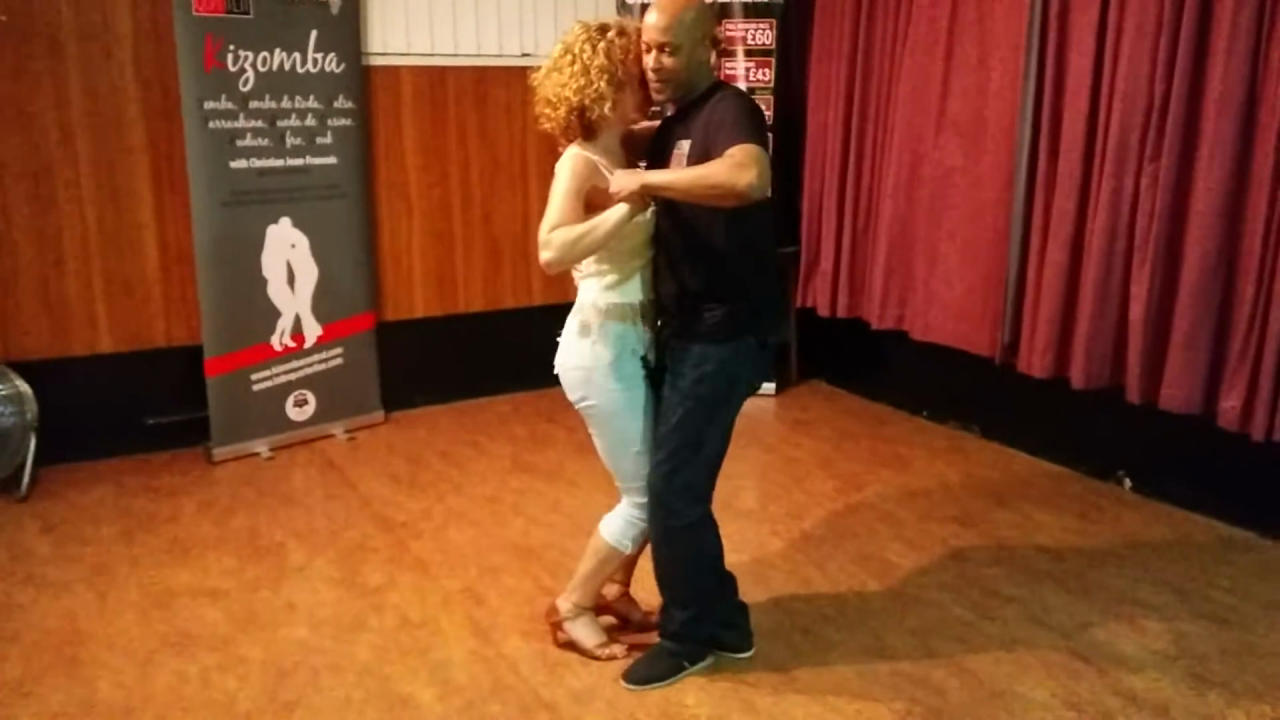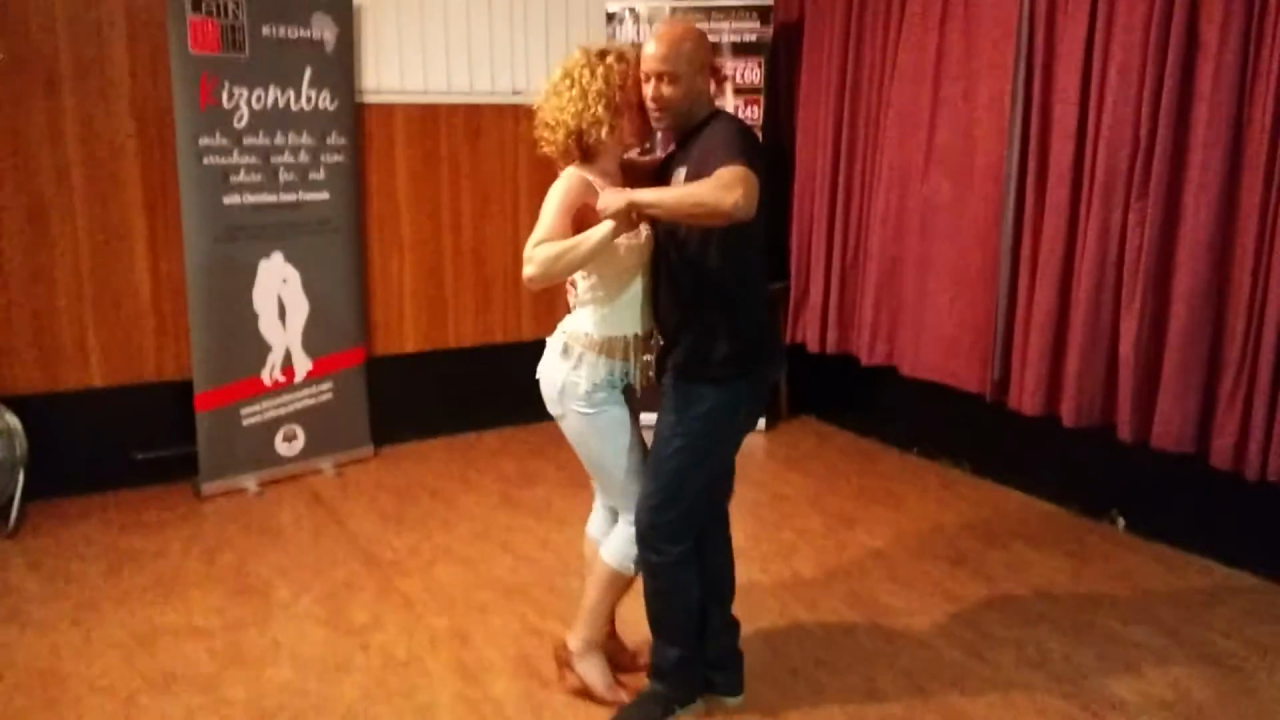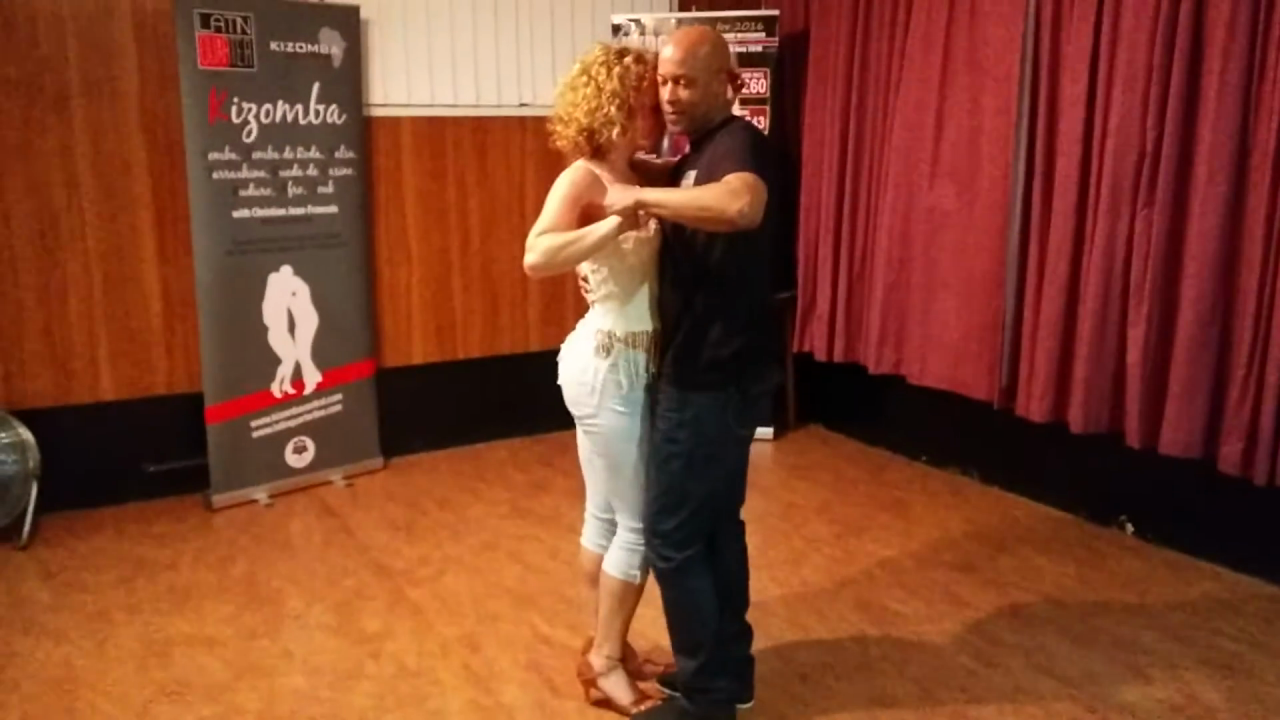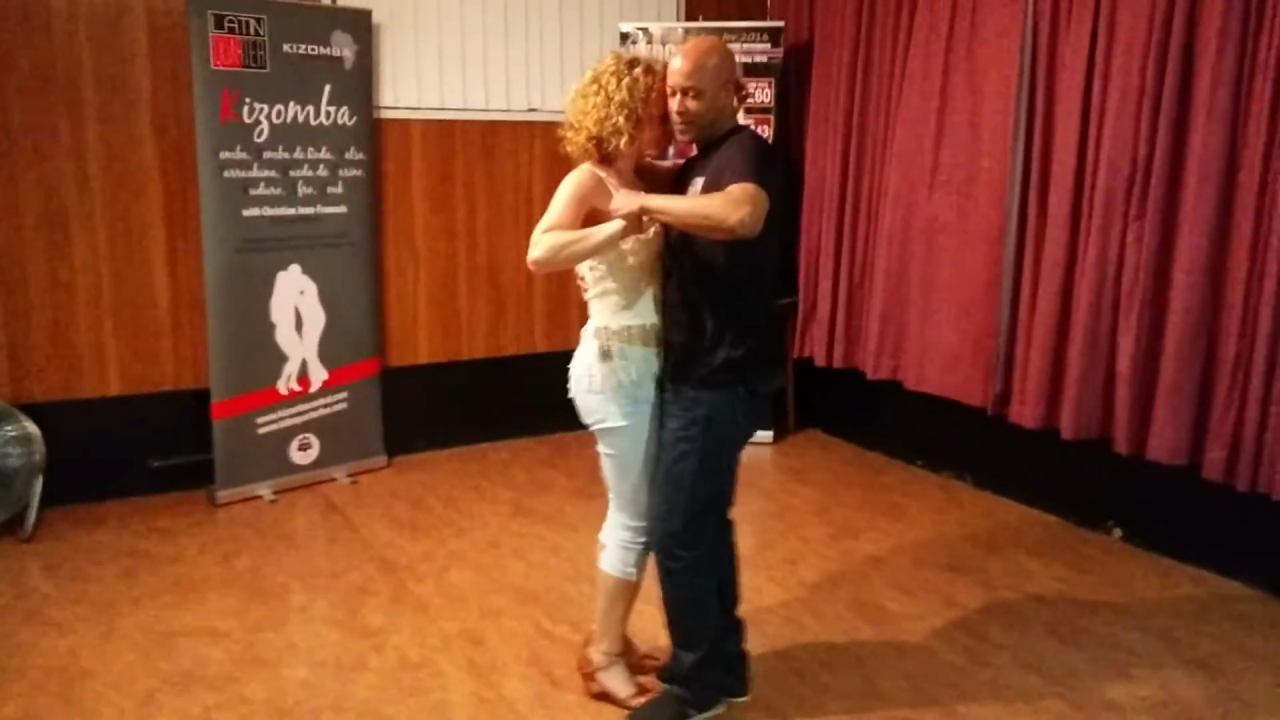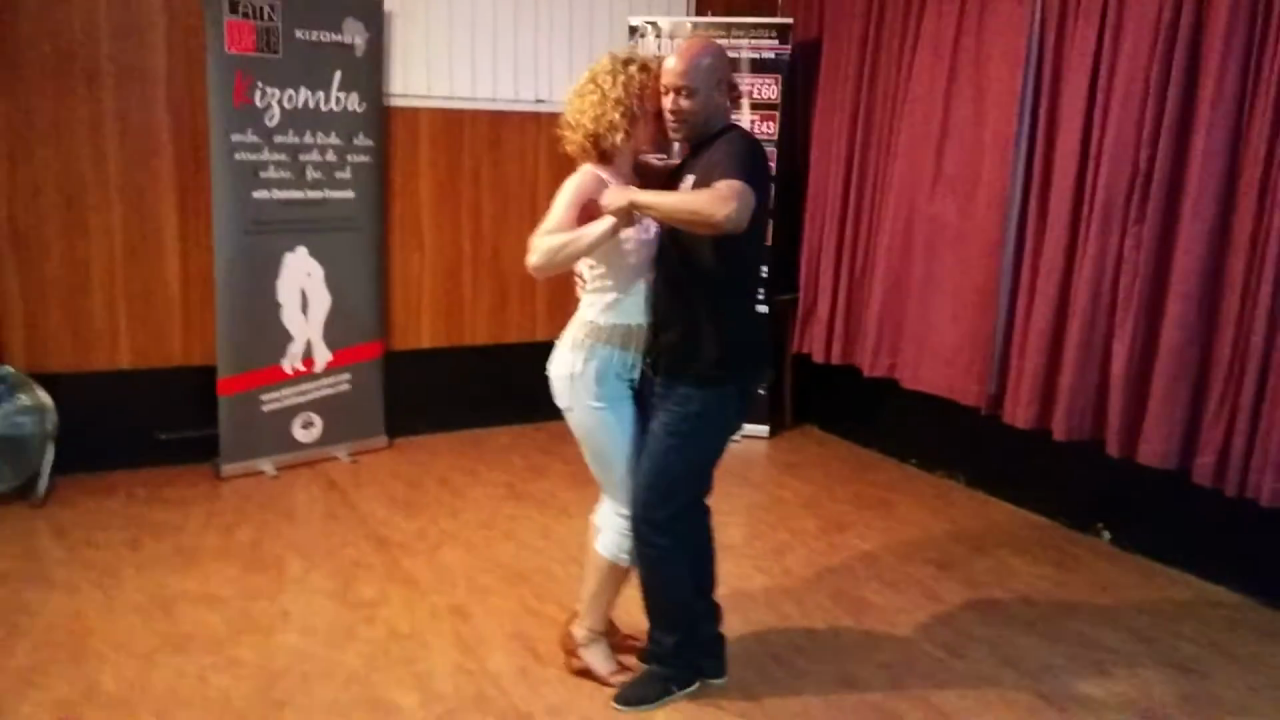
dt=0.4s
person 1, frame 1
left shoulder: (729, 112)
right shoulder: (672, 126)
left elbow: (750, 178)
left wrist: (647, 181)
left hip: (727, 331)
right hip: (690, 329)
left knee: (672, 486)
right knee: (678, 482)
left ankle: (688, 636)
right ankle: (722, 622)
person 1, frame 2
left shoulder: (726, 139)
right shoulder: (679, 157)
left elbow: (735, 200)
left wrist: (633, 198)
left hip: (722, 367)
right hip: (697, 363)
left knee: (663, 519)
right knee: (700, 514)
right ankle: (717, 660)
person 1, frame 3
left shoulder: (739, 144)
right shoulder: (694, 159)
left elbow: (741, 207)
left wrist: (642, 196)
left hip: (715, 375)
right hip: (714, 370)
left knee: (672, 534)
right knee: (716, 524)
person 1, frame 4
left shoulder: (745, 154)
right shoulder: (695, 167)
left elbow: (740, 217)
left wrist: (645, 202)
left hip: (722, 376)
right hip: (699, 371)
left knee: (677, 529)
right knee: (704, 522)
right ankle: (722, 663)
person 1, frame 5
left shoulder: (735, 152)
right shoulder: (691, 162)
left elbow: (726, 213)
left wrist: (634, 197)
left hip: (709, 372)
right hip: (677, 365)
left knee: (655, 512)
right knee: (680, 507)
left ankle: (677, 659)
right ankle: (700, 645)
person 2, frame 1
left shoulder: (628, 152)
right shoulder: (580, 163)
right elbow: (551, 252)
right wrist: (628, 205)
left hip: (630, 341)
right hip: (602, 345)
left knee: (658, 480)
right knee: (646, 496)
left ankle: (613, 590)
right ankle: (572, 607)
person 2, frame 2
left shoulder: (627, 177)
right shoulder: (576, 185)
right elbow: (534, 267)
right wrist: (614, 226)
left hip: (613, 368)
right hip: (584, 371)
left knee: (614, 506)
right knee: (643, 511)
left ankle: (598, 633)
right ankle: (584, 643)
person 2, frame 3
left shoulder: (632, 177)
right shoulder: (582, 179)
right elbow: (536, 257)
right wrist: (619, 223)
left hip: (610, 361)
right hip: (610, 365)
left knee: (605, 514)
right knee: (638, 524)
left ankle: (605, 644)
right ankle: (605, 662)
person 2, frame 4
left shoulder: (640, 182)
right shoulder: (587, 181)
right elbow: (540, 253)
right wrist: (623, 227)
left hip: (635, 364)
right hip: (616, 366)
left knee: (628, 513)
right knee: (635, 521)
left ankle: (610, 640)
right ankle: (603, 658)
person 2, frame 5
left shoulder: (639, 181)
right shoulder: (590, 182)
right elbow: (539, 258)
right wrist: (612, 223)
left hip: (624, 364)
right hip: (593, 364)
left knee: (622, 498)
right knee: (634, 506)
left ankle: (592, 620)
right ankle: (586, 634)
